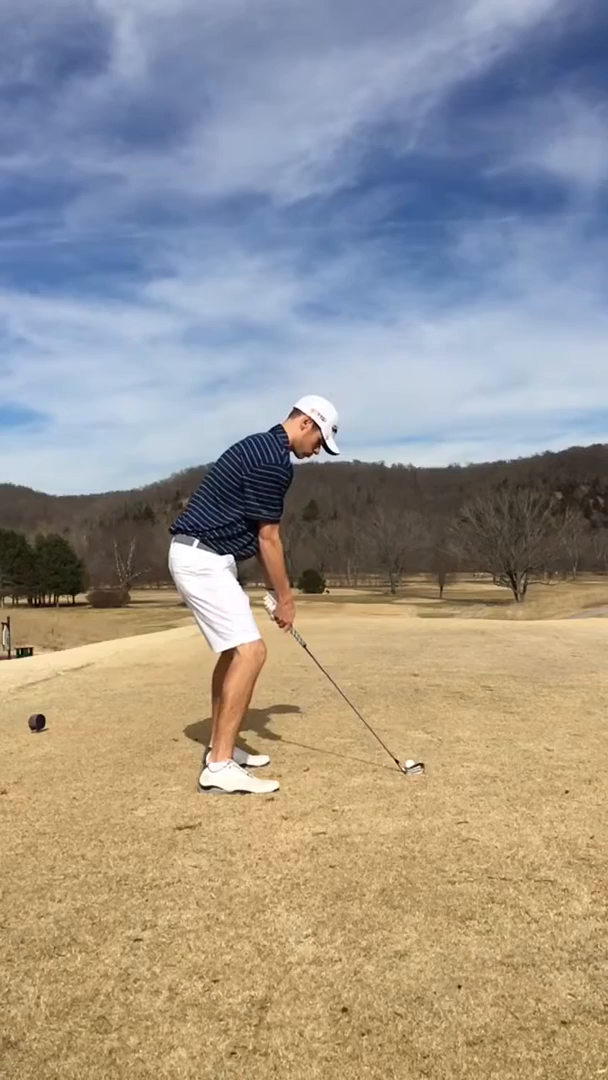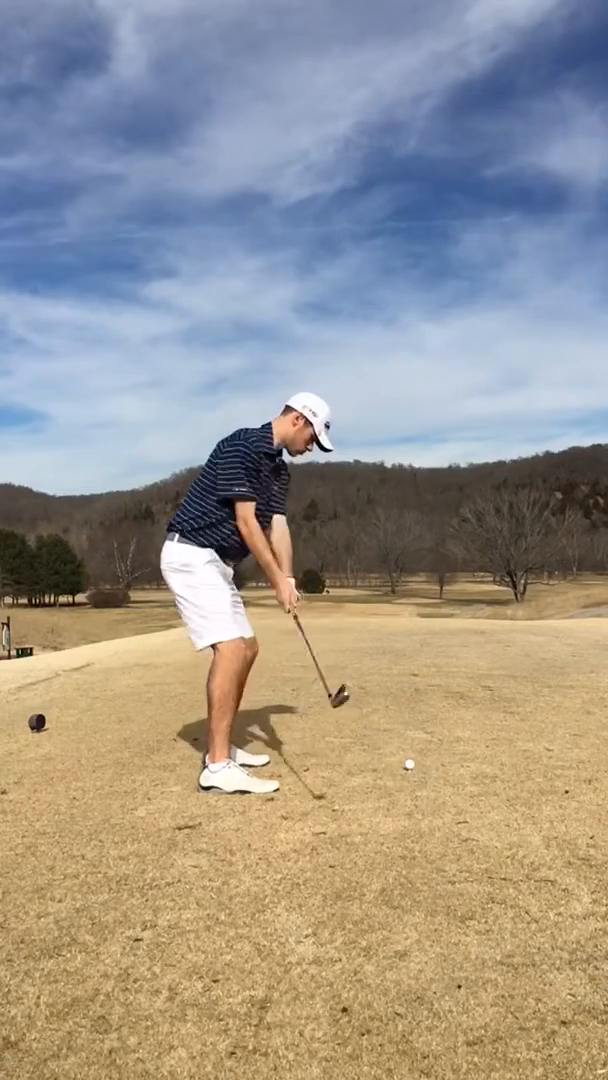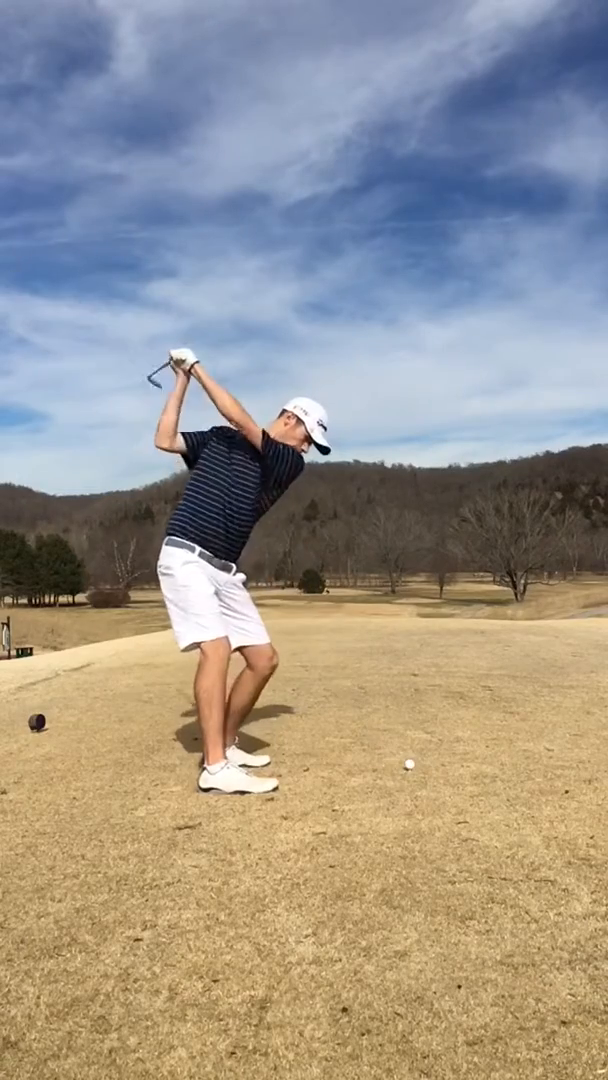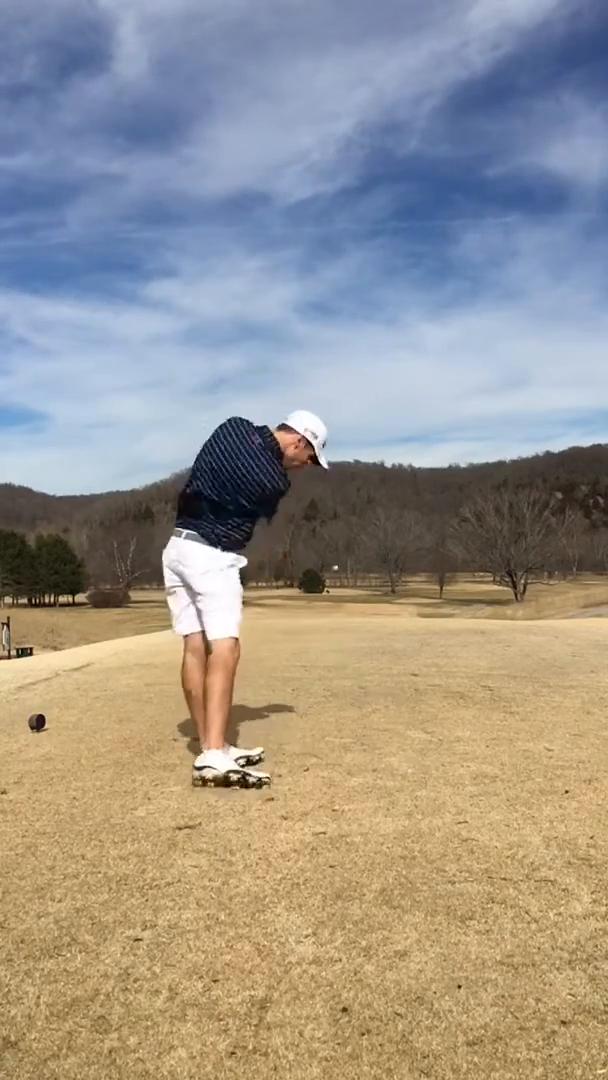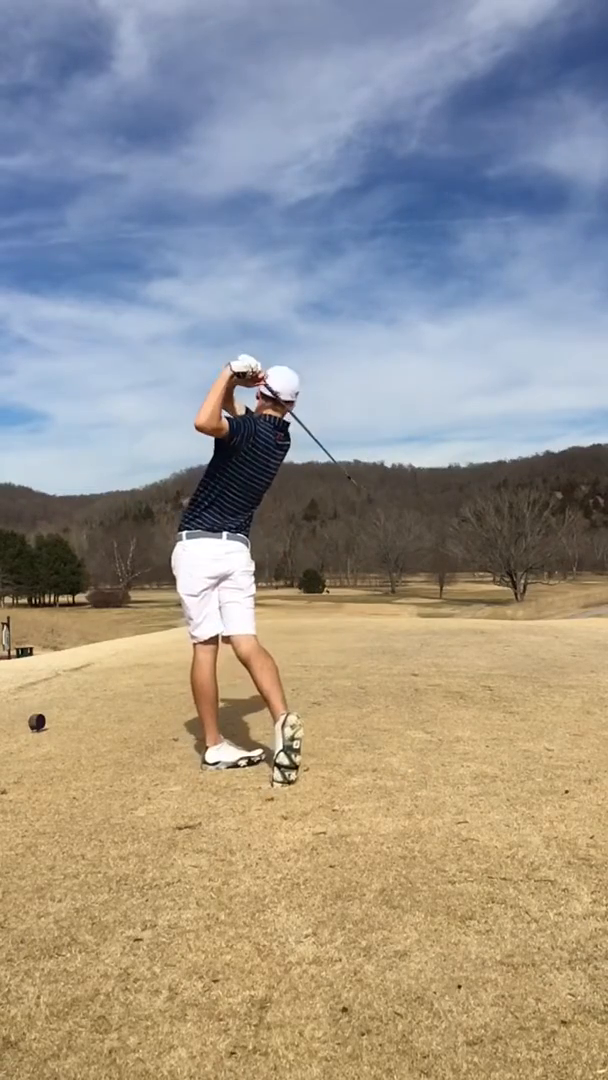
dt=0.5s
person 1, frame 1
left shoulder: (262, 448)
right shoulder: (273, 460)
left elbow: (260, 534)
right elbow: (269, 539)
left wrist: (274, 590)
right wrist: (285, 598)
left hip: (201, 556)
right hip: (202, 559)
left knee: (235, 650)
right knee: (250, 652)
left ankle: (220, 747)
right ankle: (219, 767)
person 1, frame 2
left shoulder: (278, 469)
right shoulder: (244, 444)
left elbow: (279, 528)
right elbow: (245, 521)
left wrist: (287, 578)
right wrist: (278, 580)
left hip: (213, 561)
right hip: (191, 556)
left knee: (246, 649)
right knee: (231, 649)
left ankle: (221, 747)
right ankle: (219, 767)
person 1, frame 3
left shoulder: (289, 464)
right shoulder: (216, 439)
left elbow: (240, 419)
right elbow: (163, 441)
left wrist: (197, 369)
right wrist: (182, 379)
left hip: (225, 571)
right hip: (185, 559)
left knee: (264, 659)
right knee: (215, 650)
left ankle: (226, 744)
right ankle: (216, 767)
person 1, frame 4
left shoulder: (236, 429)
right shoulder: (274, 481)
left hip: (181, 548)
right hip: (213, 557)
left knee: (196, 649)
right knee: (224, 649)
left ankle: (212, 742)
right ankle: (213, 754)
person 1, frame 5
left shoulder: (250, 430)
right shoulder: (280, 438)
left elbow: (205, 422)
right elbow: (225, 402)
left wrist: (232, 373)
right wrist: (235, 379)
left hip: (198, 548)
right hip: (235, 550)
left knee: (205, 647)
right knee: (246, 644)
left ankle: (215, 746)
right ankle: (283, 719)
